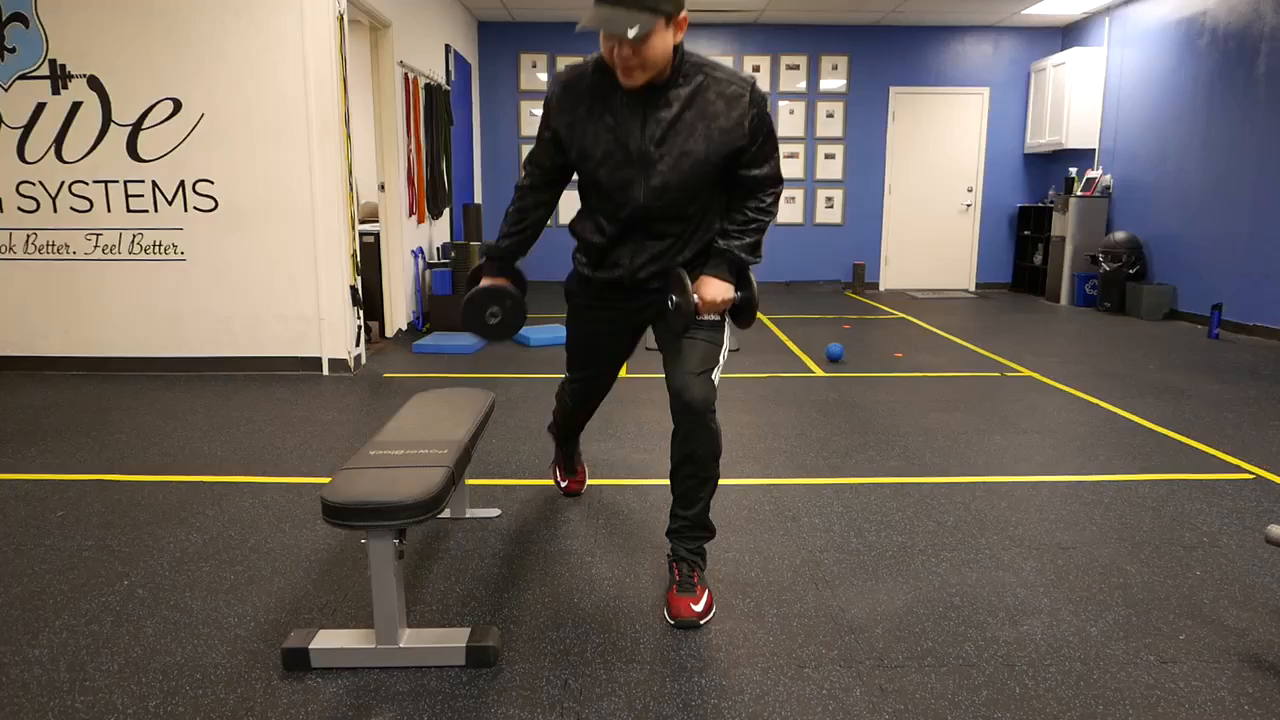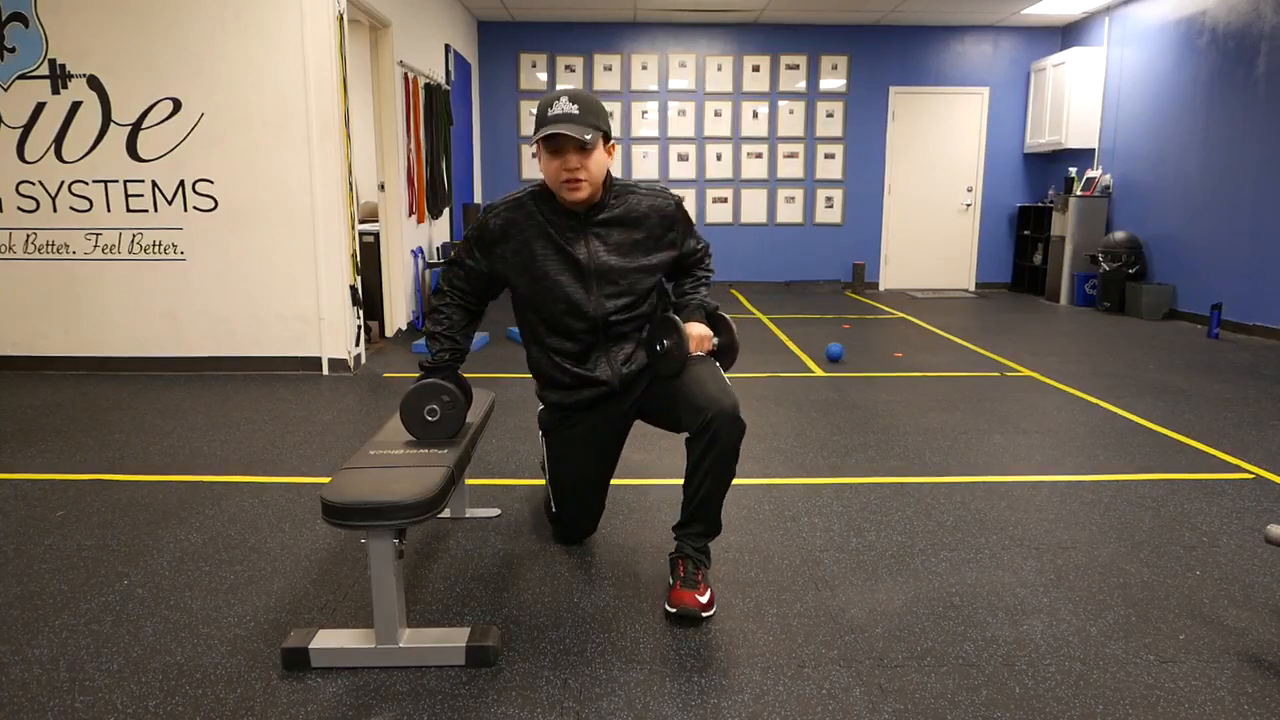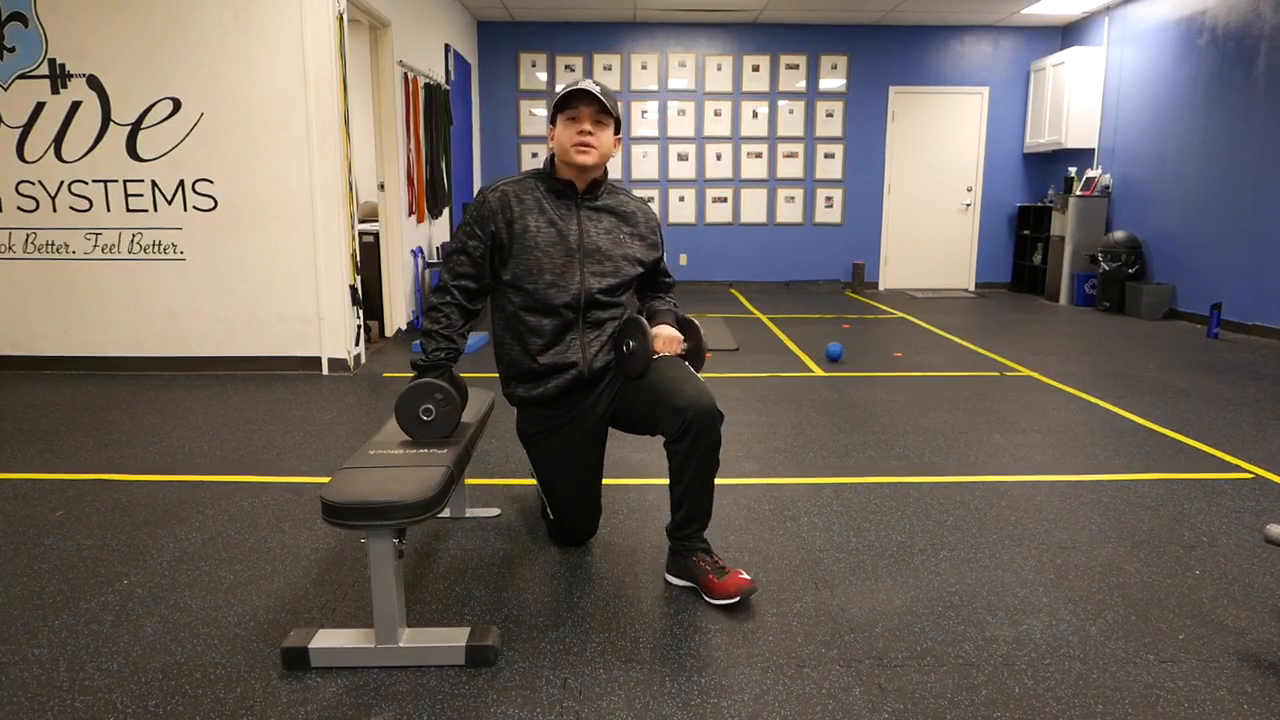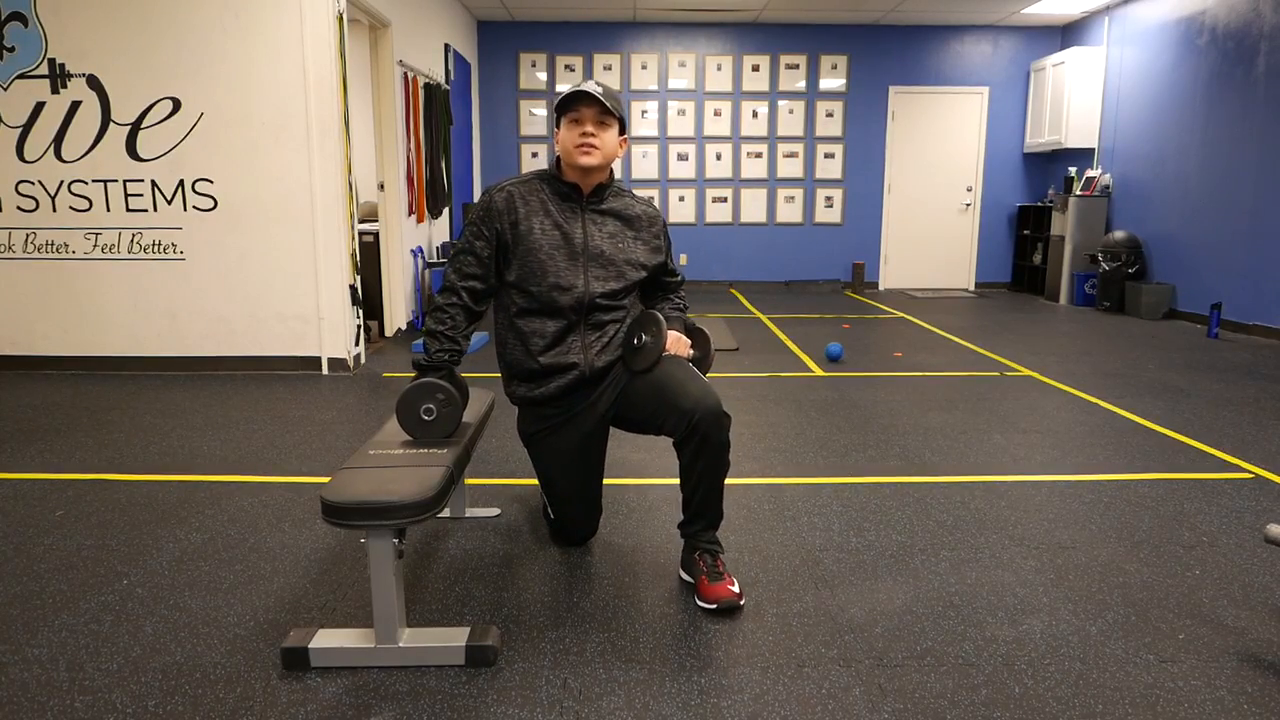
dt=0.7s
person 1, frame 1
left shoulder: (731, 98)
right shoulder: (573, 95)
left elbow: (759, 189)
right elbow: (538, 187)
left wrist: (724, 267)
right wrist: (500, 264)
left hip: (691, 275)
right hip: (601, 278)
left knee: (694, 402)
right knee: (580, 390)
left ankle: (687, 556)
right ankle: (566, 449)
person 1, frame 2
left shoulder: (656, 209)
right shoulder: (505, 224)
left elbow: (695, 261)
right elbow: (456, 295)
left wrist: (694, 315)
right wrist: (440, 373)
left hip: (654, 358)
right hip: (574, 389)
left knee: (721, 414)
right knee: (573, 526)
left ankle: (690, 555)
right ankle: (554, 446)
person 1, frame 3
left shoulder: (637, 216)
right shoulder: (501, 203)
left elbow: (656, 285)
right elbow: (456, 290)
left wrist: (664, 322)
right wrist: (433, 370)
left hip: (623, 364)
right hip: (546, 389)
left knee: (697, 409)
right knee: (572, 530)
left ankle: (687, 551)
right ankle: (556, 472)
person 1, frame 4
left shoulder: (643, 218)
right shoulder: (506, 204)
left elbow: (666, 288)
right elbow: (462, 291)
left wrist: (672, 327)
right wrist: (436, 372)
left hip: (626, 365)
right hip: (547, 391)
left knee: (705, 413)
right knee: (573, 529)
left ankle: (701, 549)
right ankle: (563, 474)
